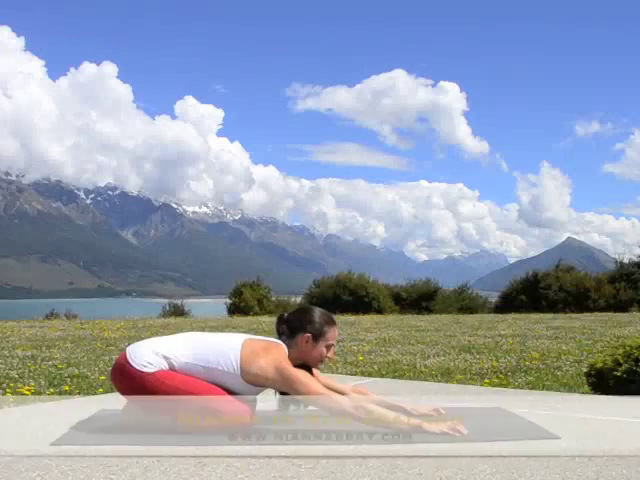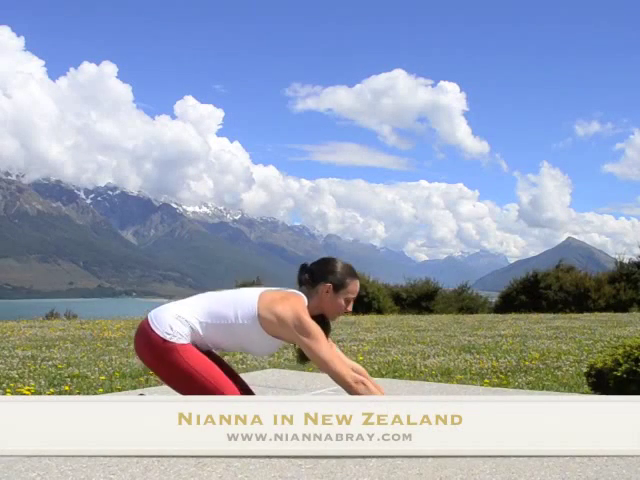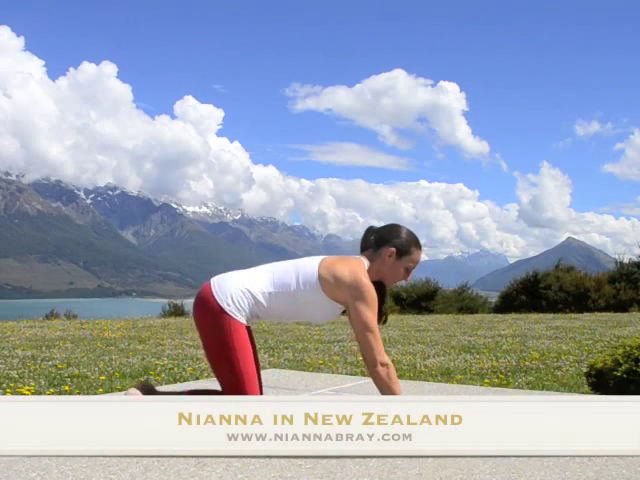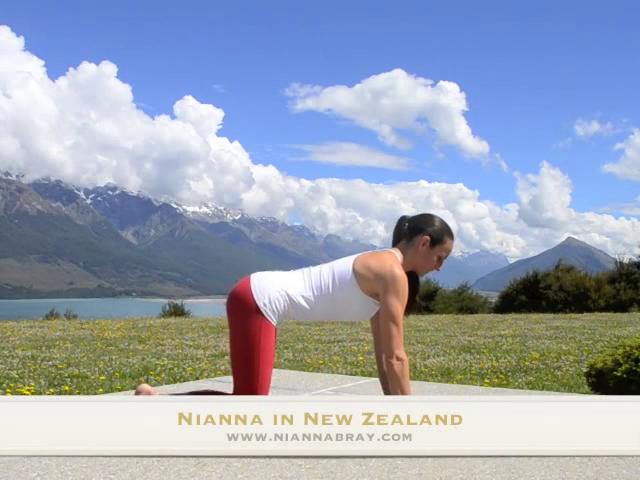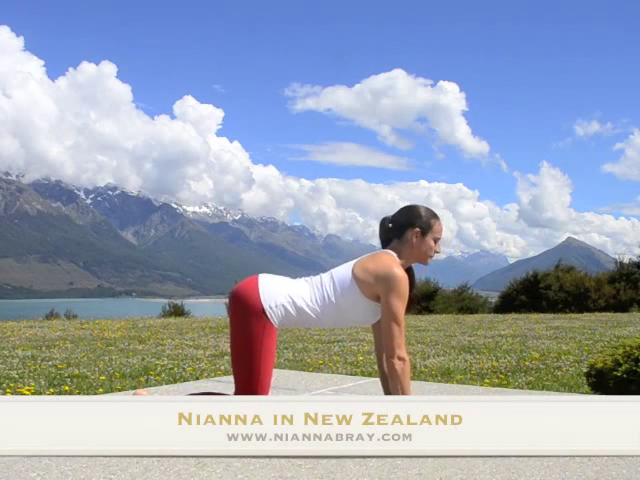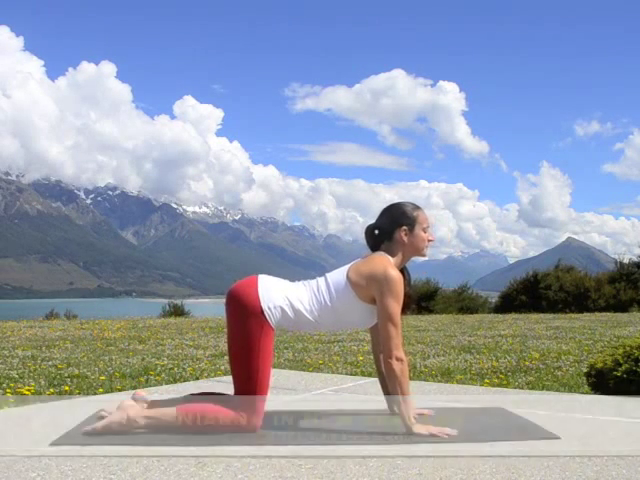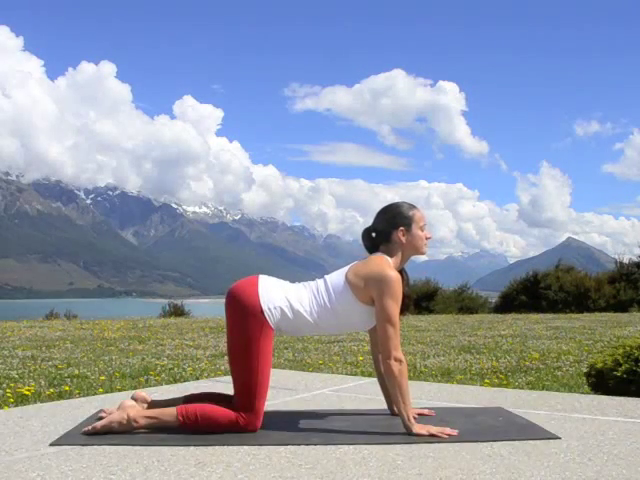
dt=0.7s
person 1, frame 1
left shoulder: (283, 352)
right shoulder: (279, 366)
left elbow: (351, 392)
right elbow: (352, 408)
left wrist: (409, 409)
right wrist: (419, 425)
left hip: (150, 362)
right hip: (138, 368)
left knee: (241, 407)
right knee: (236, 416)
person 1, frame 2
left shoulder: (297, 307)
right shoulder: (297, 316)
left elbow: (350, 366)
right elbow: (352, 381)
left hip: (174, 331)
right hip: (163, 334)
person 1, frame 3
left shoulder: (350, 274)
right shoulder: (358, 280)
left elbow: (372, 358)
right elbow: (379, 363)
left hip: (222, 301)
right hip: (225, 302)
left ankle: (150, 395)
person 1, frame 4
left shoulder: (381, 269)
right shoulder: (393, 272)
left elbow: (383, 354)
right elbow: (395, 357)
left hip: (256, 297)
right hip: (257, 299)
left ankle: (154, 398)
person 1, frame 5
left shoulder: (381, 268)
right shoulder: (394, 274)
left elbow: (384, 354)
right elbow: (396, 357)
left hip: (259, 296)
right hip: (261, 301)
person 1, frame 6
left shoulder: (379, 268)
right shoulder: (389, 274)
left elbow: (380, 351)
right elbow: (393, 356)
left wrist: (398, 406)
right wrist: (410, 421)
left hip: (256, 296)
right hip: (258, 302)
left knee: (246, 404)
right knee: (246, 418)
left ankle: (147, 404)
right ankle: (137, 417)
person 1, frame 7
left shoulder: (377, 269)
right shoulder: (387, 275)
left elbow: (379, 352)
right elbow: (392, 357)
left wrist: (396, 406)
right wrist: (410, 422)
left hip: (257, 298)
right hip: (258, 303)
left knee: (244, 404)
right knee: (247, 418)
left ankle: (146, 403)
right ankle: (136, 417)
